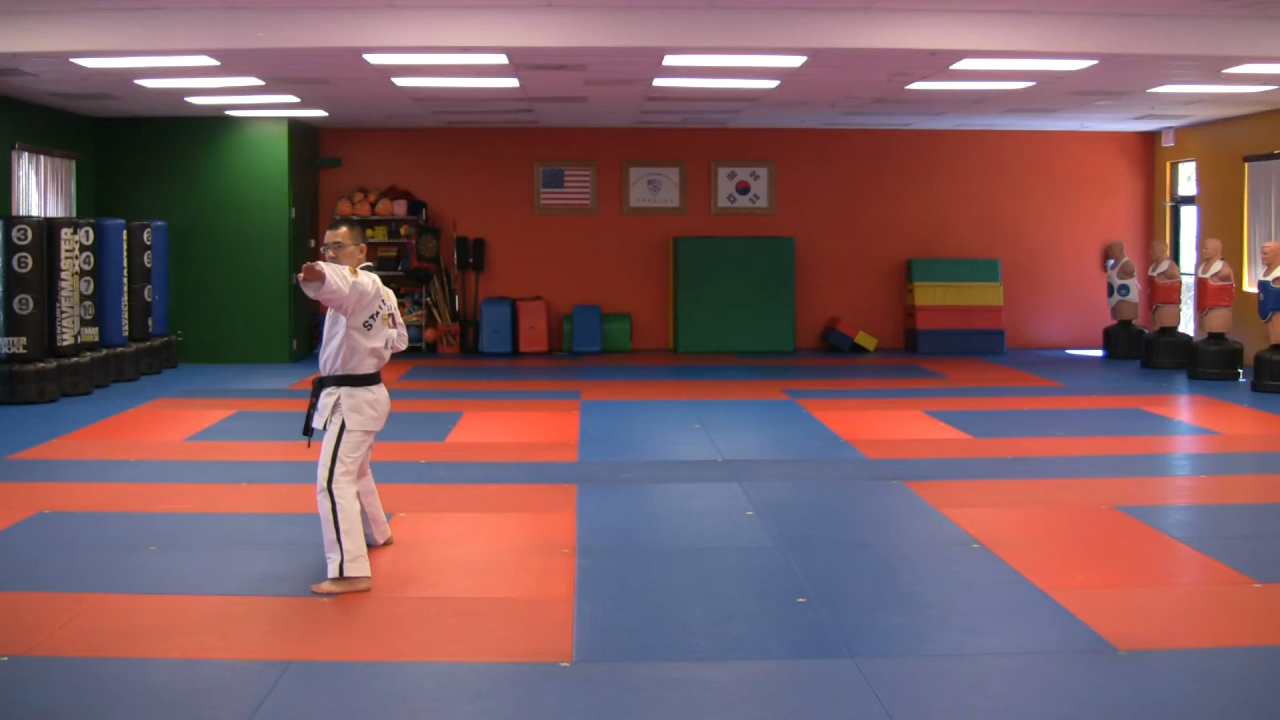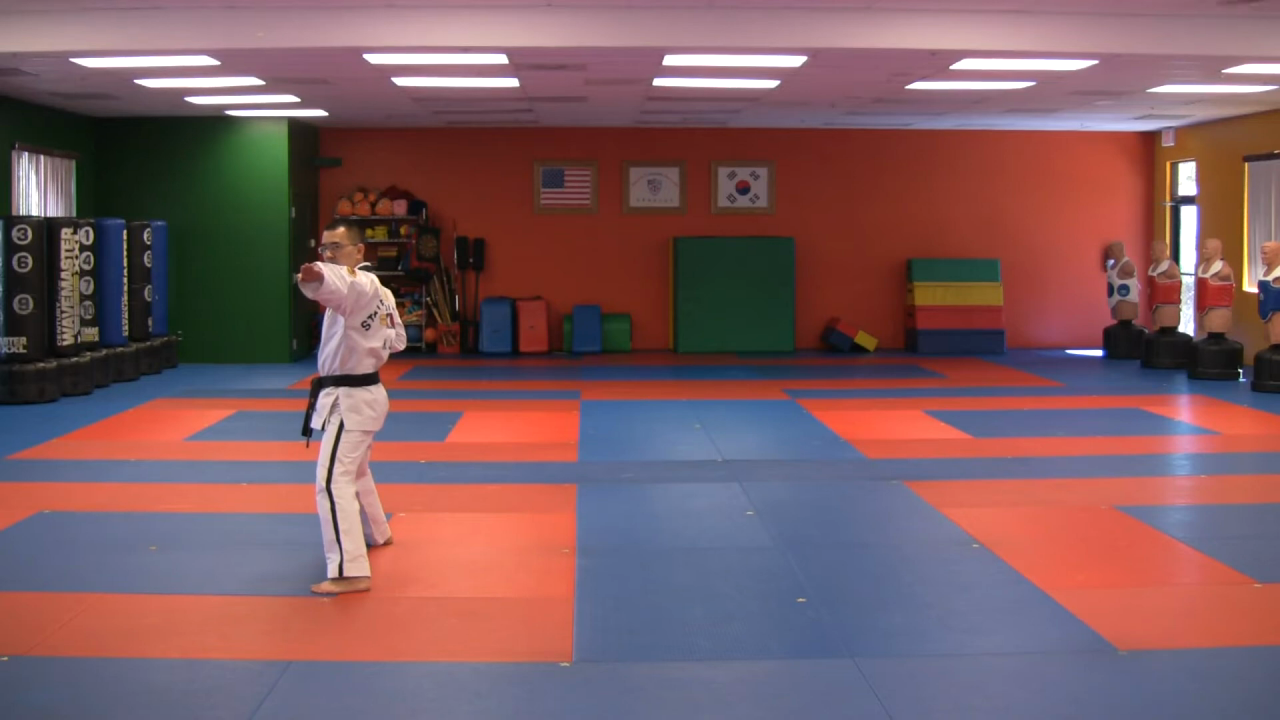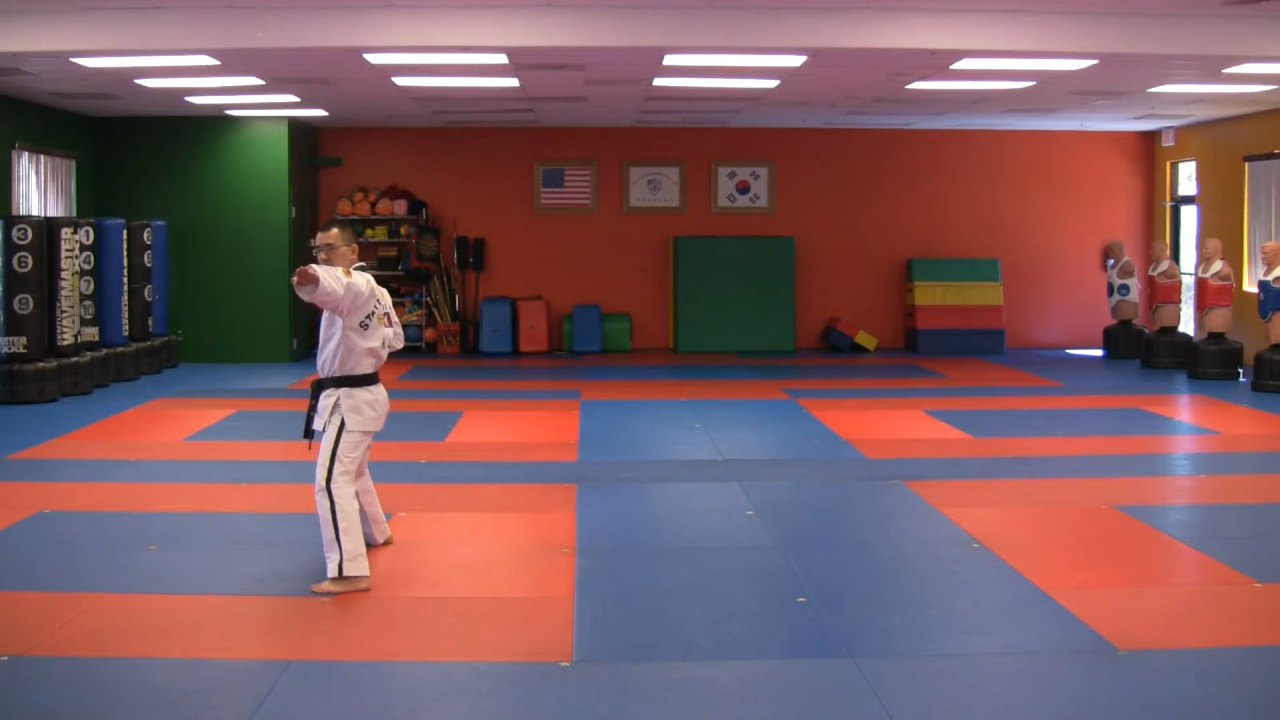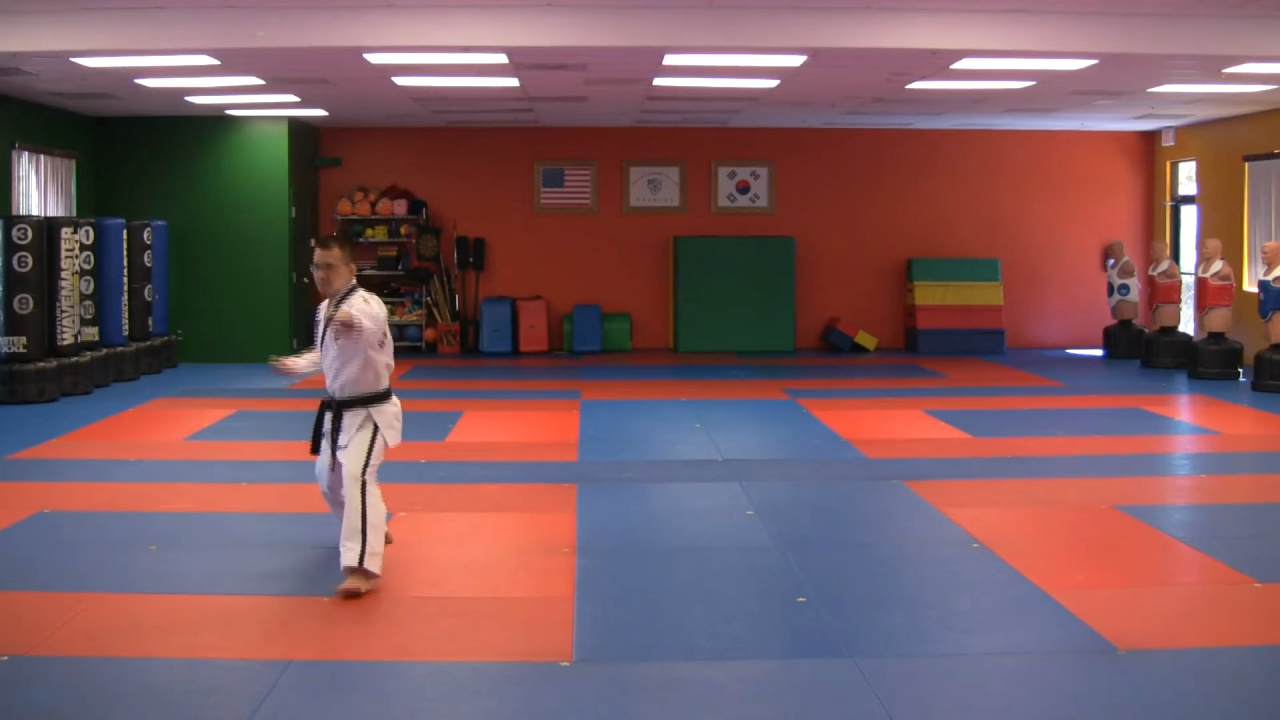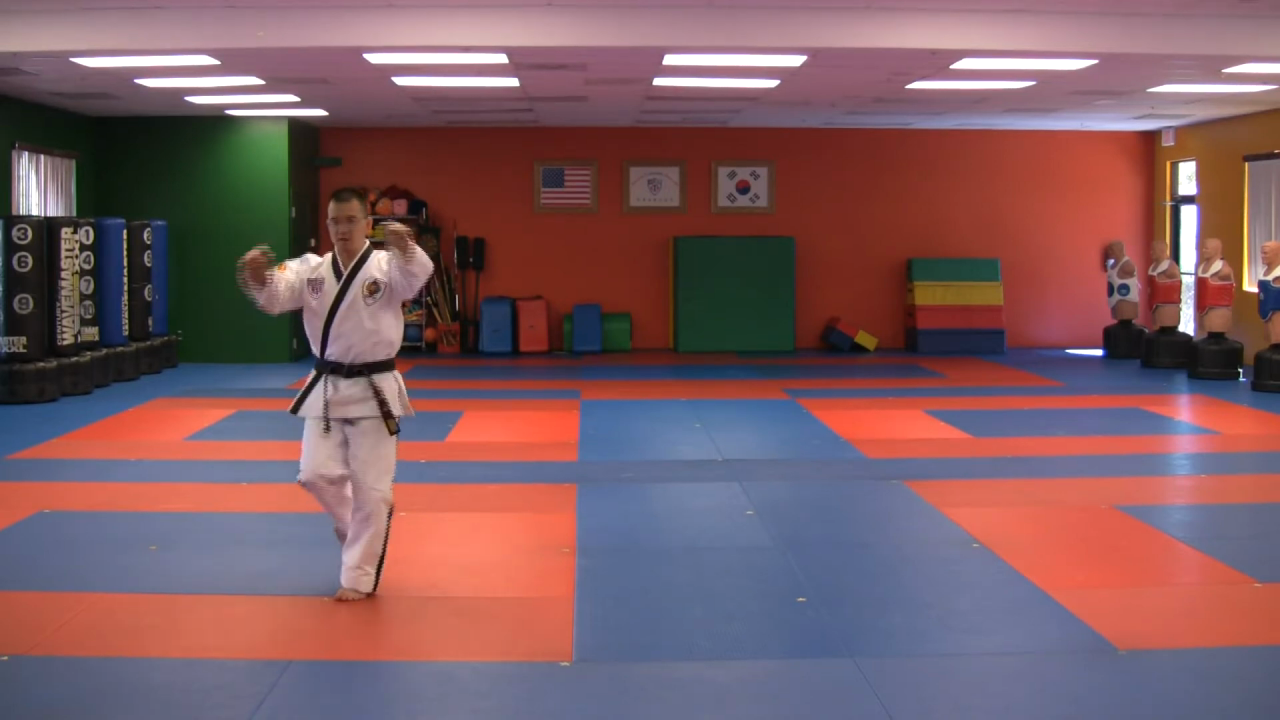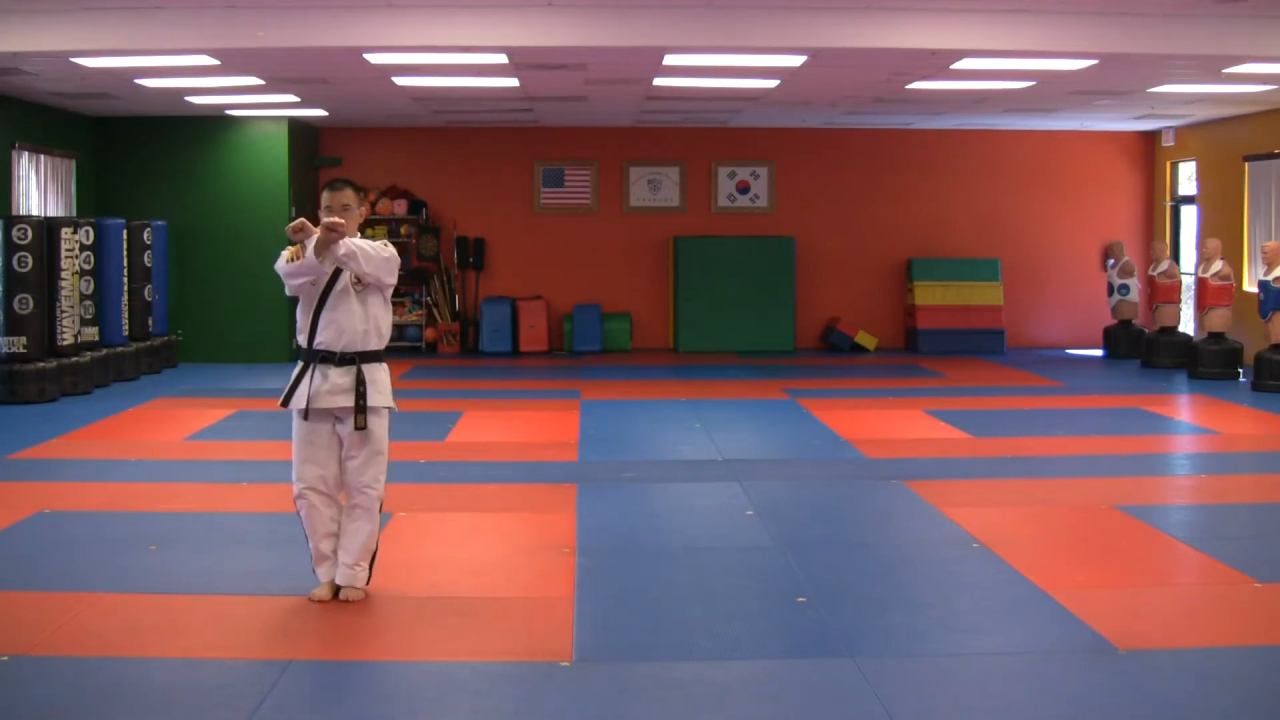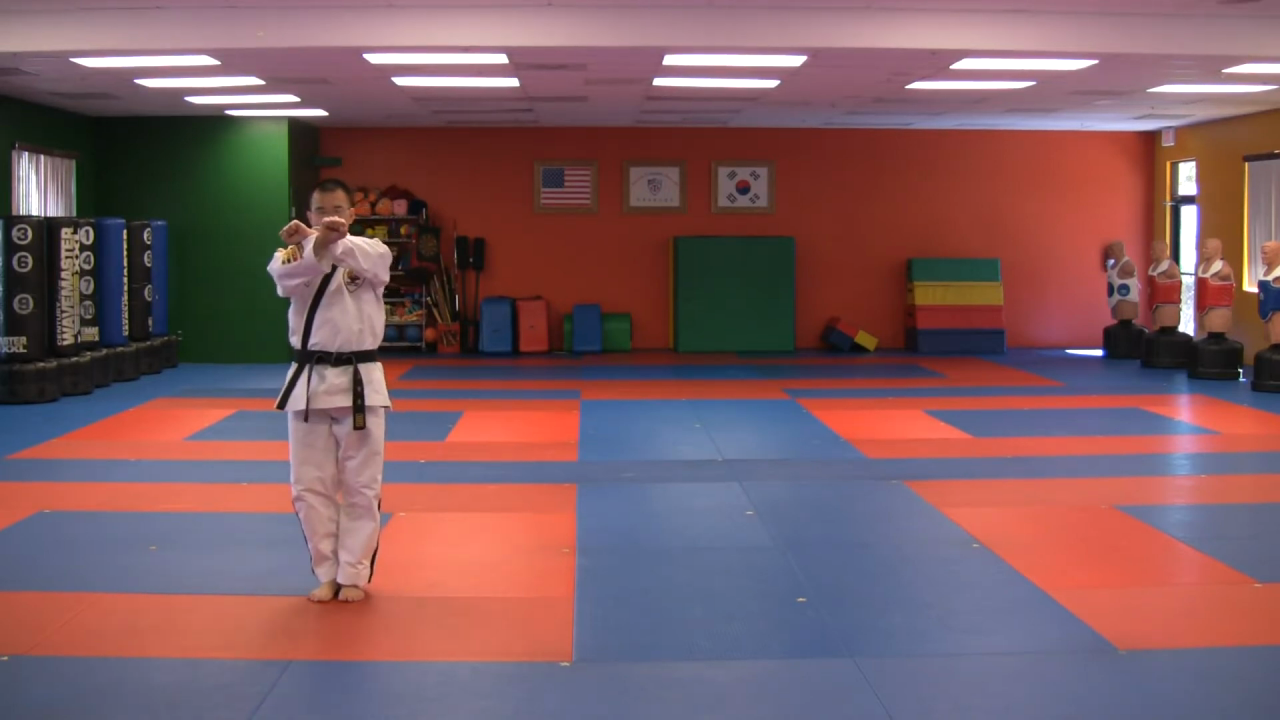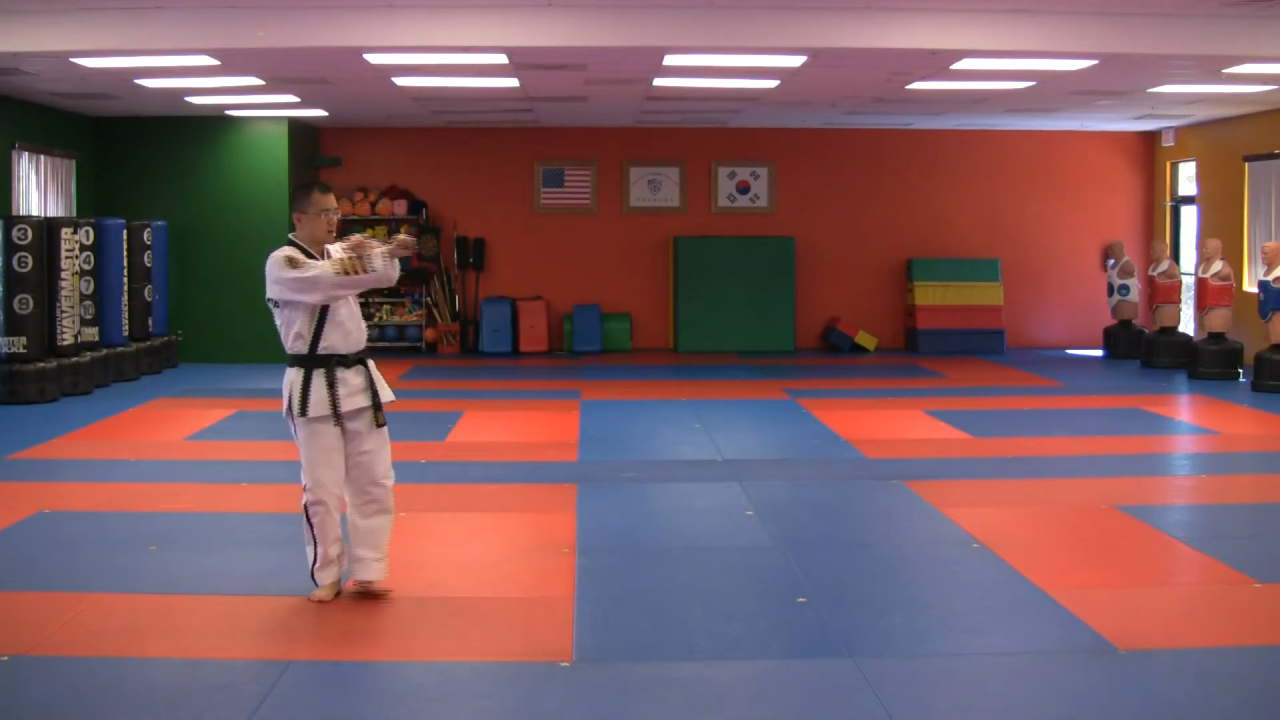
dt=0.7s
person 1, frame 1
left shoulder: (361, 284)
right shoulder: (380, 290)
left elbow: (340, 284)
right elbow: (398, 339)
left wrist: (318, 276)
right wrist: (365, 338)
left hip: (351, 398)
right hip: (364, 391)
left knee: (334, 480)
right knee: (354, 470)
left ankle: (350, 572)
right ankle: (376, 532)
person 1, frame 2
left shoulder: (360, 283)
right shoulder: (378, 290)
left elbow: (338, 284)
right elbow: (396, 339)
left wrist: (317, 277)
right wrist: (366, 341)
left hip: (349, 398)
right hip: (363, 392)
left knee: (333, 480)
right knee: (354, 470)
left ankle: (350, 572)
right ankle: (376, 533)
person 1, frame 3
left shoulder: (356, 284)
right shoulder: (373, 290)
left elbow: (334, 284)
right elbow: (394, 338)
left wrist: (312, 279)
right wrist: (358, 338)
left hip: (349, 399)
right hip: (360, 393)
left knee: (332, 479)
right knee: (353, 470)
left ankle: (350, 571)
right ankle: (376, 532)
person 1, frame 4
left shoulder: (366, 304)
right shoulder: (328, 308)
left elbow: (365, 325)
left wrist: (351, 324)
right wrist: (296, 364)
left hip: (369, 414)
right hip: (340, 413)
left knee: (355, 478)
right knee: (330, 479)
left ankle: (362, 569)
right ankle: (374, 530)
person 1, frame 5
left shoulder: (388, 265)
right shoulder: (310, 269)
left elbow: (419, 274)
right elbow: (274, 294)
left wrist: (404, 245)
right wrist: (257, 273)
left hip: (375, 391)
right hip: (326, 389)
left knee: (372, 489)
right knee: (315, 473)
left ankle: (359, 577)
right ankle: (352, 523)
person 1, frame 6
left shoulder: (381, 255)
right shoulder: (304, 254)
left elbow: (368, 262)
right elbow: (291, 271)
left wrist: (330, 241)
right wrist: (319, 243)
left hip: (364, 381)
right hip: (314, 380)
left knee: (363, 486)
right knee: (312, 485)
left ankle: (352, 575)
right ankle: (327, 573)
person 1, frame 7
left shoulder: (369, 253)
right shoulder: (296, 255)
left elbow: (368, 259)
right elbow: (285, 273)
left wrist: (322, 240)
right wrist: (317, 243)
left hip: (359, 381)
right hip: (309, 382)
left knee: (361, 485)
right knee: (311, 485)
left ankle: (353, 574)
right ankle: (327, 573)
person 1, frame 8
left shoulder: (342, 252)
right shoulder: (283, 263)
left elbow: (382, 272)
right elbow: (325, 281)
left wrist: (385, 251)
right wrist: (369, 256)
left hip: (358, 380)
right hip: (314, 387)
left knee: (375, 481)
right knee: (322, 488)
left ankle: (368, 570)
right ankle: (326, 576)
